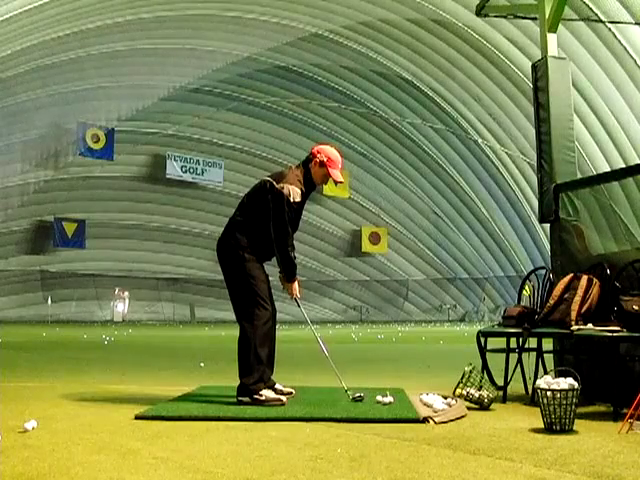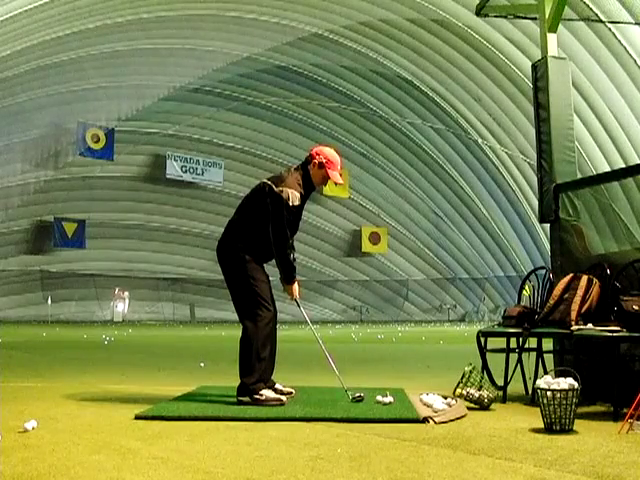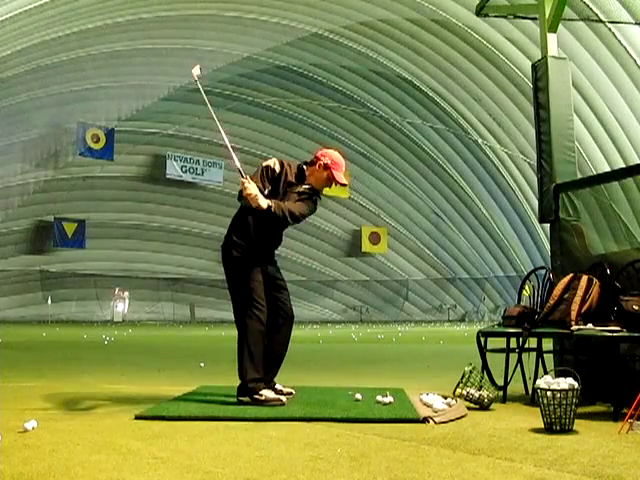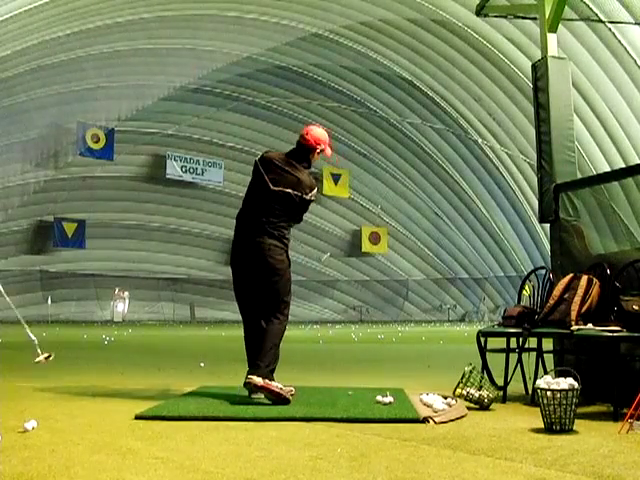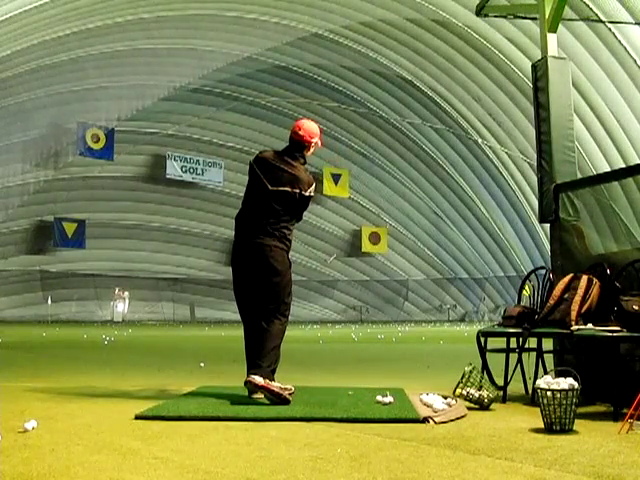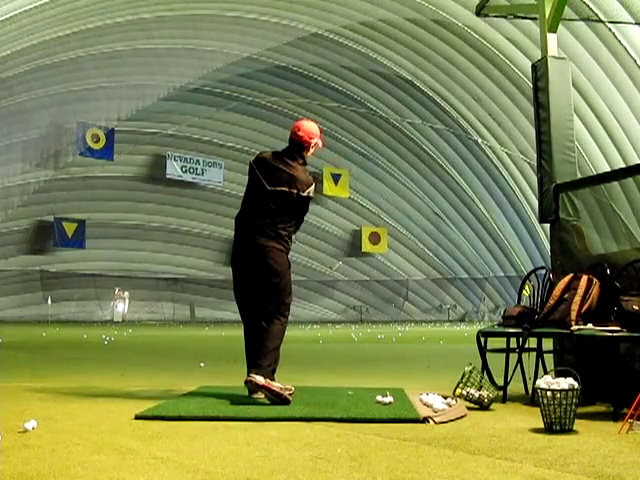
dt=0.7s
person 1, frame 1
left shoulder: (297, 184)
right shoulder: (290, 186)
left elbow: (284, 235)
right elbow: (281, 236)
left wrist: (288, 273)
right wrist: (290, 276)
left hip: (247, 252)
right hip: (238, 250)
left knee: (266, 314)
right knee: (256, 315)
left ankle: (262, 379)
right ankle: (250, 387)
person 1, frame 2
left shoulder: (297, 186)
right shoulder: (289, 189)
left elbow: (285, 237)
right elbow: (280, 239)
left wrist: (290, 275)
right wrist: (290, 279)
left hip: (247, 253)
right hip: (239, 252)
left knee: (267, 315)
right knee: (259, 315)
left ankle: (263, 380)
right ankle: (251, 387)
person 1, frame 3
left shoulder: (311, 197)
right shoulder: (277, 168)
left elbow: (290, 212)
right elbow: (247, 193)
left wrist: (266, 203)
right wrist: (252, 194)
left hip: (264, 255)
right hip: (240, 248)
left knee: (283, 316)
right knee: (255, 316)
left ankle: (265, 380)
right ankle: (250, 387)
person 1, frame 4
left shoulder: (267, 159)
right shoulder: (308, 185)
left hip: (242, 244)
right hip: (271, 248)
left knee: (253, 314)
right knee: (277, 313)
left ankle: (259, 376)
right ankle: (261, 374)
person 1, frame 5
left shoulder: (261, 159)
right shoulder: (306, 181)
right elbow: (295, 217)
left hip: (243, 245)
right hip: (273, 249)
left knee: (252, 315)
right knee: (276, 314)
left ankle: (257, 377)
right ankle: (262, 374)
person 1, frame 6
left shoulder: (261, 161)
right shoulder: (305, 181)
left hip: (243, 246)
right hip: (272, 251)
left knee: (253, 315)
right knee: (277, 314)
left ankle: (257, 376)
right ankle: (262, 373)
